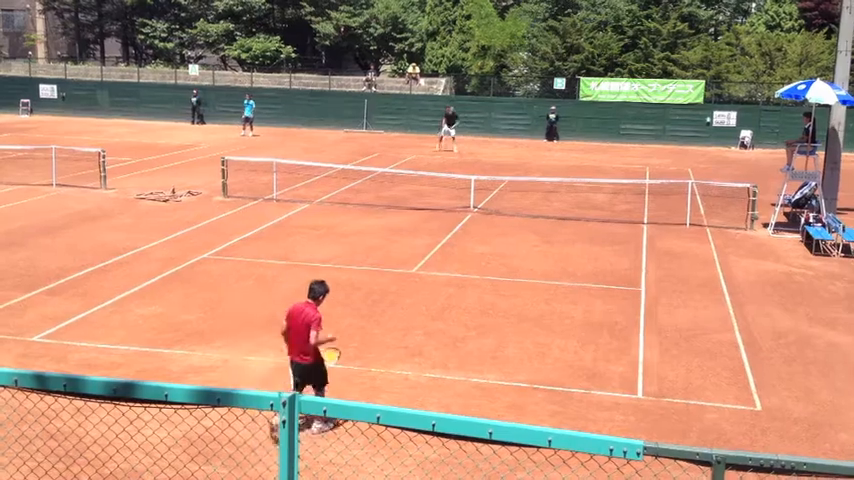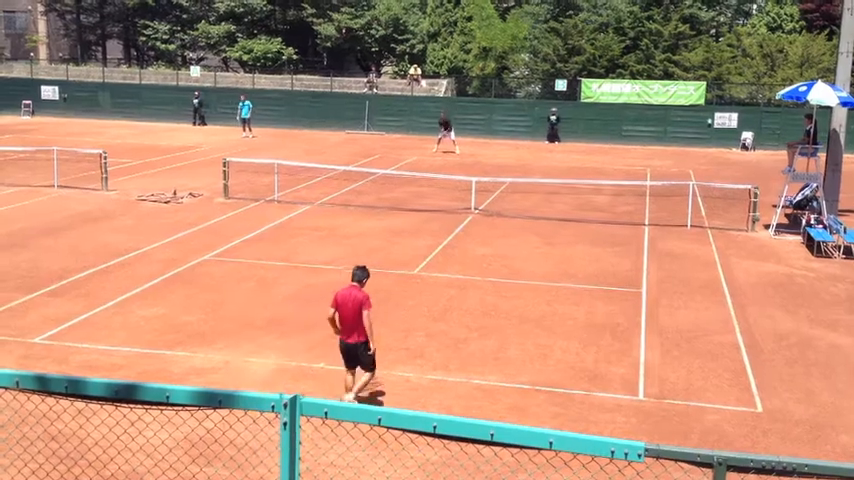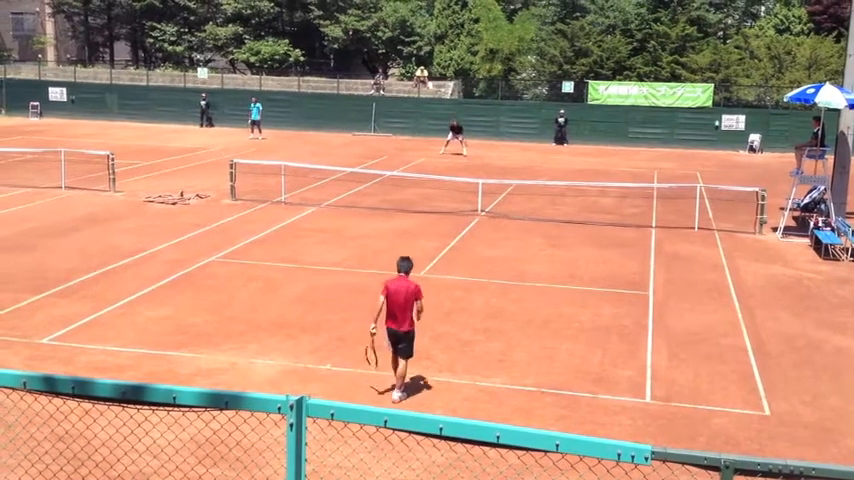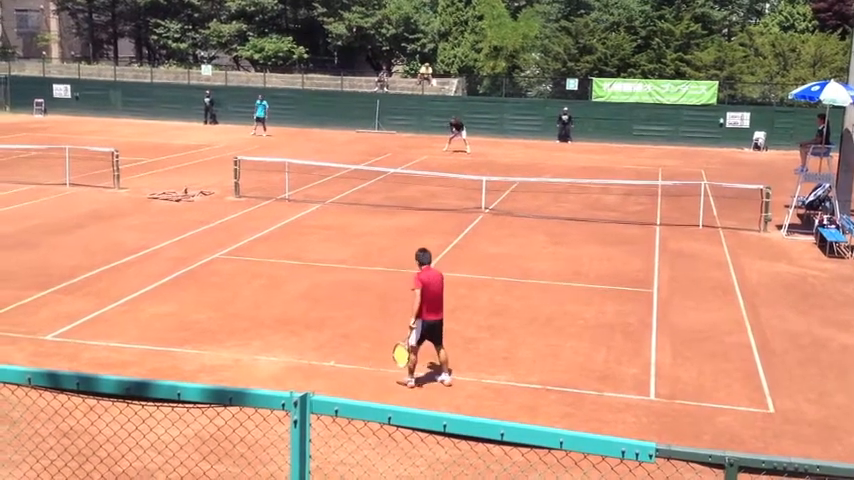
dt=0.7s
person 1, frame 1
left shoulder: (294, 308)
right shoulder: (315, 315)
left elbow: (283, 331)
right elbow: (313, 341)
right wrist: (328, 339)
left hip: (295, 359)
right hip: (311, 362)
left knee: (295, 392)
right knee: (319, 391)
right ankle: (319, 423)
person 1, frame 2
left shoulder: (339, 294)
right shoulder: (363, 296)
left elbow: (330, 316)
right elbow: (366, 320)
left wrist: (336, 329)
right wrist: (372, 342)
left hip: (344, 341)
right hip: (360, 341)
left knee: (350, 371)
right knee: (370, 372)
left ankle: (350, 402)
right ankle: (351, 396)
person 1, frame 3
left shoulder: (388, 284)
right shoulder: (414, 287)
left elbow: (380, 305)
right elbow: (419, 309)
left wrist: (374, 323)
right wrist: (418, 316)
left hip: (391, 327)
right hip: (406, 329)
left knee: (395, 354)
right knee: (403, 360)
left ankle: (398, 384)
right ankle: (398, 392)
person 1, frame 4
left shoulder: (419, 276)
right shoulder: (439, 274)
left elbow: (417, 298)
left wrist: (413, 318)
left hip: (423, 319)
right hip: (438, 318)
left knee: (413, 348)
right knee: (439, 347)
left ankle: (410, 379)
right ankle: (445, 376)
